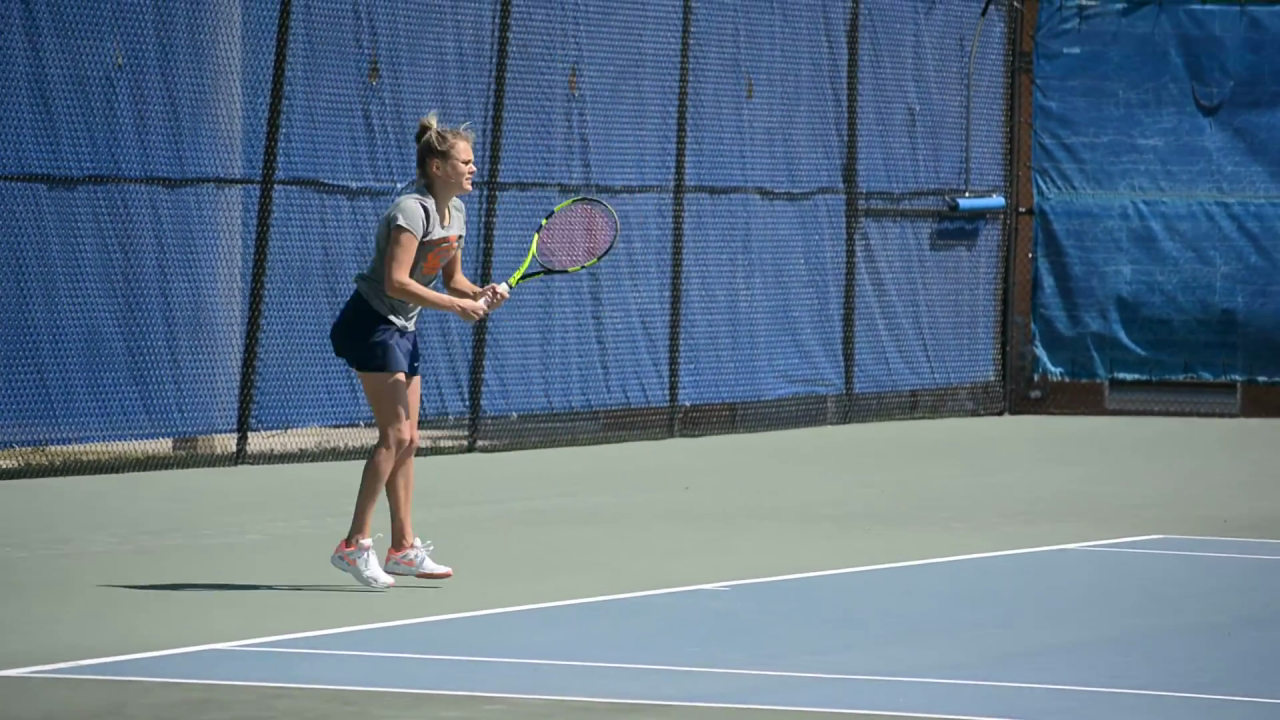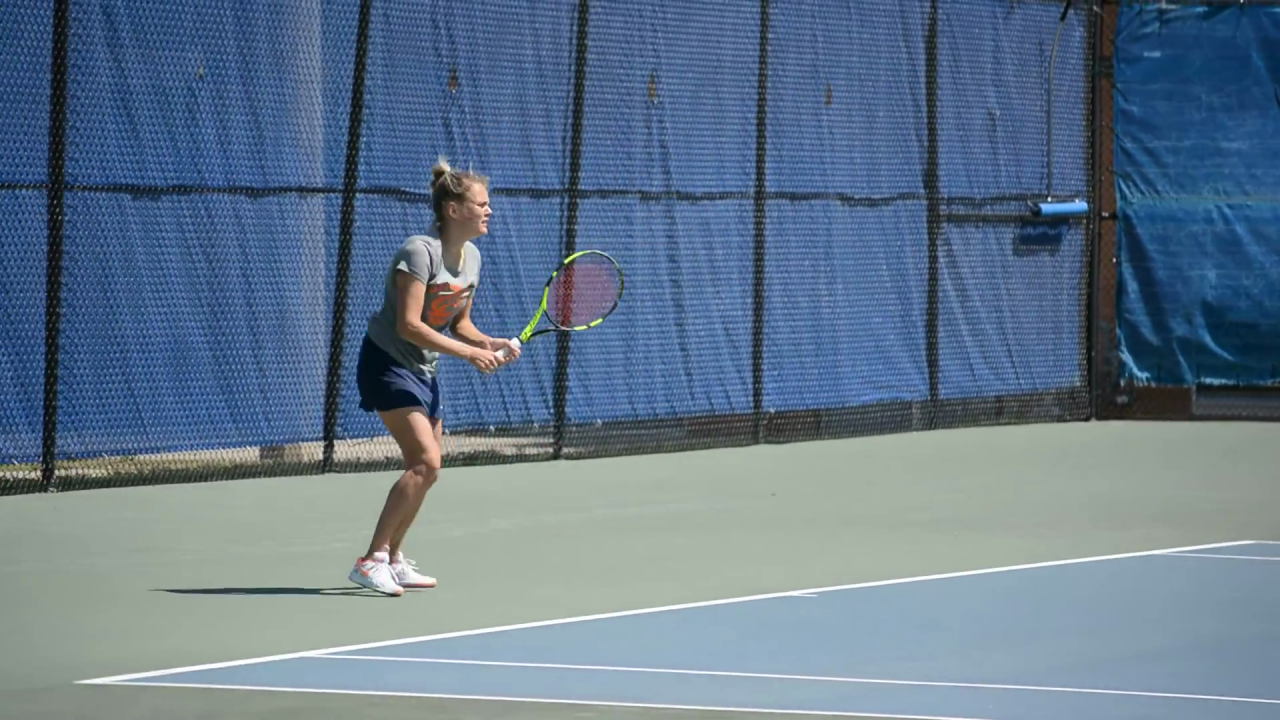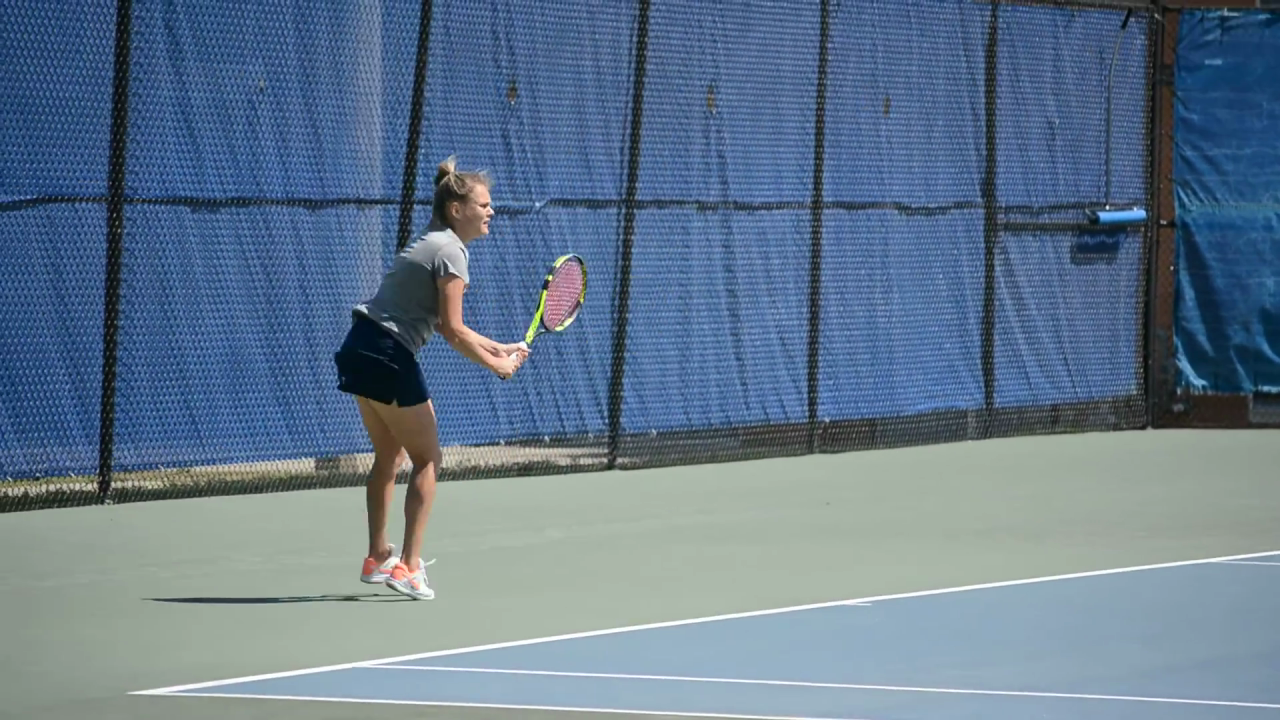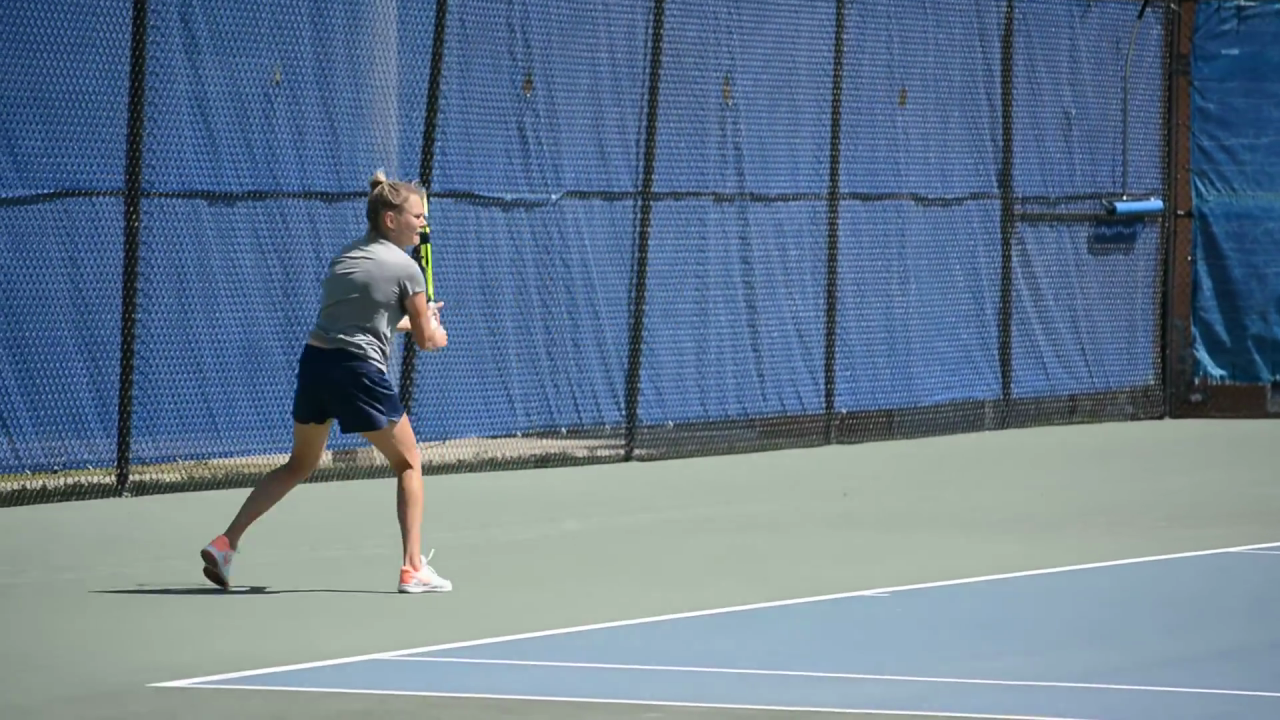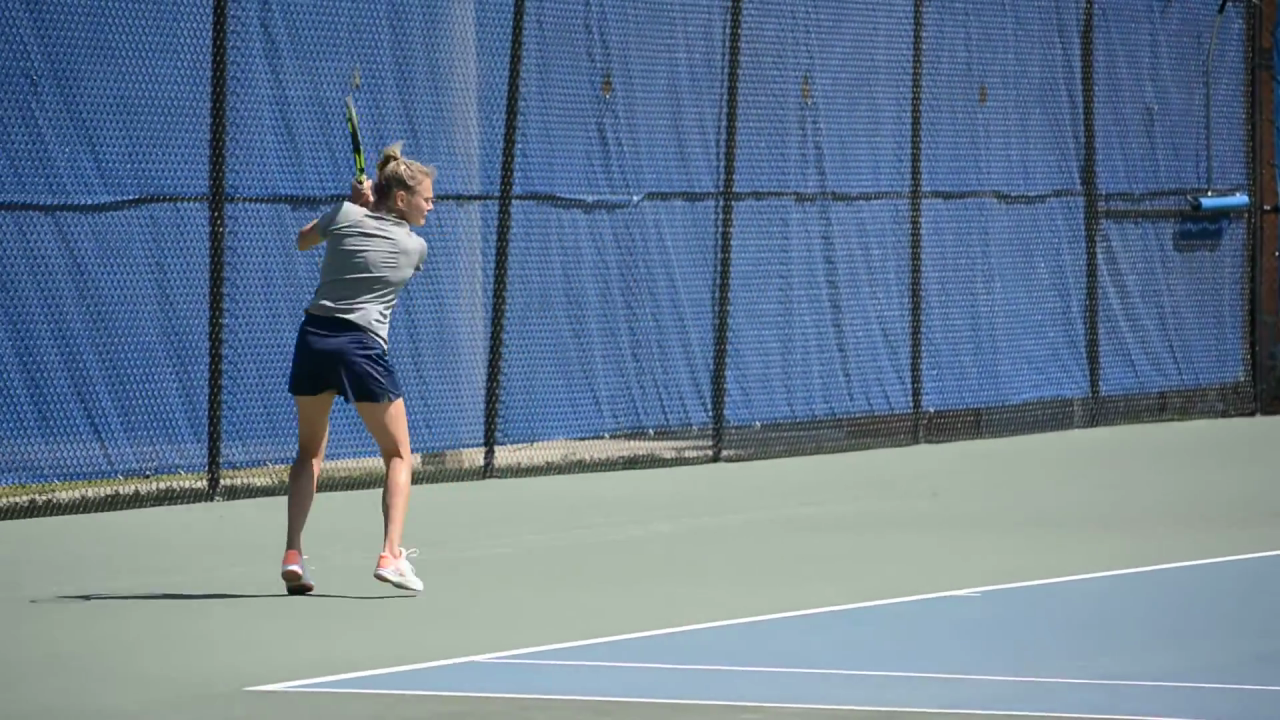
dt=0.2s
person 1, frame 1
left shoulder: (456, 210)
right shoulder: (409, 208)
left elbow: (453, 280)
right elbow: (397, 283)
left wrist: (482, 295)
right wrist: (456, 306)
left hip: (402, 328)
right hip: (373, 323)
left knee: (406, 442)
right knee: (397, 435)
left ankle: (403, 549)
right ankle: (355, 544)
person 1, frame 2
left shoulder: (469, 255)
right shoulder: (418, 251)
left elbow: (458, 325)
right elbow: (408, 324)
left wrist: (493, 344)
right wrist: (470, 354)
left hip: (419, 367)
right hip: (387, 363)
left knee: (426, 467)
right knee: (425, 463)
left ankle: (390, 559)
right ankle: (373, 557)
person 1, frame 3
left shoulder: (438, 246)
right shoulder: (448, 251)
left elbow: (450, 326)
right elbow: (451, 330)
left wrist: (500, 348)
right wrist: (494, 364)
left hip: (363, 347)
right hip: (387, 353)
left knee: (388, 457)
right knee: (428, 459)
left ankle: (378, 558)
right ankle: (406, 566)
person 1, frame 4
left shoulder: (344, 256)
right shoulder: (405, 269)
right elbow: (426, 336)
left wrist: (408, 323)
right wrist: (436, 334)
left hip: (314, 367)
right hip: (357, 375)
left knee: (299, 467)
right knee: (409, 465)
left ankle: (224, 545)
right ankle: (414, 568)
person 1, frame 5
left shoulder: (344, 214)
right shoulder: (415, 247)
left elbow: (302, 241)
left hip: (314, 339)
right hip: (361, 348)
left knee: (309, 453)
right knee: (398, 456)
left ankle: (293, 556)
right ankle: (391, 556)
